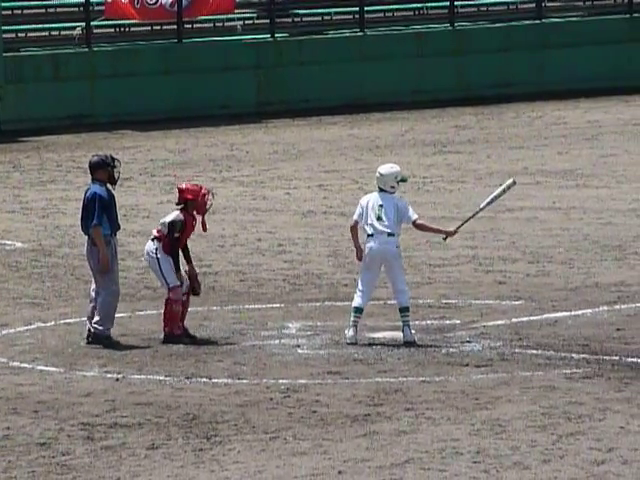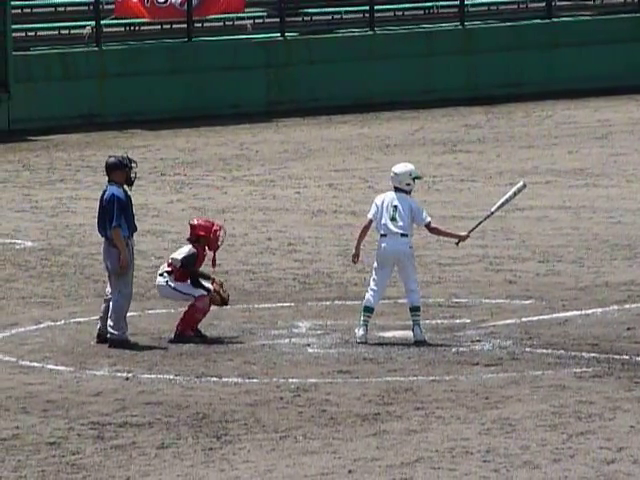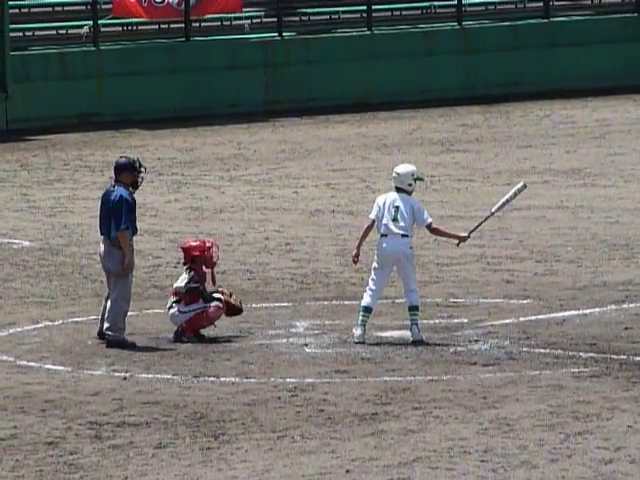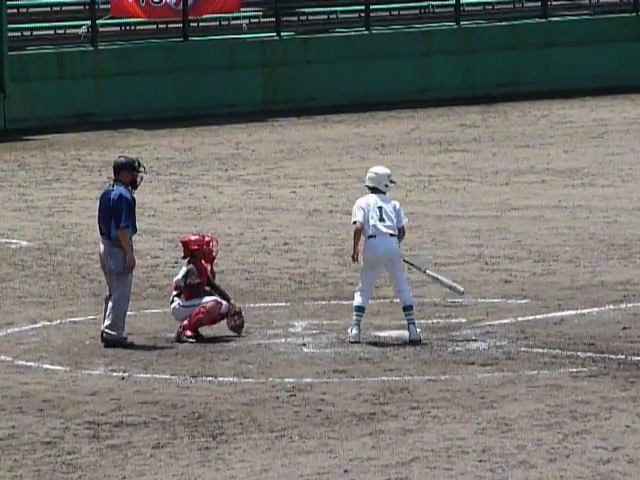
dt=0.4s
person 1, frame 1
left shoulder: (102, 190)
right shoulder: (97, 192)
right elbow: (95, 225)
right wrist: (103, 251)
left hip: (106, 244)
right hip: (101, 245)
left knee: (100, 290)
right knee: (110, 290)
left ankle: (94, 331)
right ankle: (100, 329)
person 1, frame 2
left shoulder: (113, 192)
right shoulder: (115, 194)
right elbow: (115, 227)
right wrist: (123, 252)
left hip: (116, 246)
right hip: (118, 247)
left knee: (114, 291)
right knee: (121, 293)
left ankle: (104, 331)
right ankle: (116, 335)
person 1, frame 3
left shoulder: (109, 192)
right shoulder: (123, 196)
right elbow: (121, 229)
right wrist: (128, 255)
left hip: (107, 245)
right hip: (118, 248)
left knee: (113, 292)
right knee: (120, 294)
left ankle: (105, 328)
right ankle: (114, 335)
person 1, frame 4
left shoulder: (107, 192)
right shoulder: (123, 195)
right elbow: (122, 227)
right wrist: (129, 254)
left hip: (106, 245)
right hip: (117, 248)
left knee: (113, 292)
right knee: (121, 294)
left ankle: (109, 331)
right ankle: (113, 335)
person 2, frame 1
left shoulder: (366, 200)
right shoulder: (399, 202)
left elbow: (353, 226)
right elbow: (417, 224)
left wrist: (358, 247)
right wrist: (445, 232)
left hip: (371, 246)
right hip: (391, 246)
left knee: (363, 289)
right knee: (400, 289)
left ankle: (352, 330)
right ankle: (406, 330)
person 2, frame 2
left shoulder: (380, 199)
right shoulder: (412, 203)
left elbow: (367, 225)
right elbow: (431, 228)
left wrist: (357, 247)
right wrist: (457, 236)
left hip: (384, 246)
right hip: (404, 247)
left knee: (375, 289)
right knee: (412, 289)
left ankle: (362, 330)
right ankle: (417, 330)
person 2, frame 3
left shoulder: (382, 199)
right shoulder: (413, 204)
left elbow: (370, 224)
right elbow: (432, 229)
left wrist: (358, 248)
right wrist: (458, 237)
left hip: (384, 246)
right hip: (404, 247)
left knee: (373, 288)
right knee: (411, 289)
left ankle: (360, 330)
right ankle: (415, 329)
person 2, frame 4
left shoulder: (362, 202)
right shoulder: (393, 203)
left elbow: (358, 228)
right elbow: (402, 230)
left wrist: (355, 250)
left hip: (372, 246)
right hip: (392, 245)
left knee: (363, 289)
right knee: (402, 288)
left ankle: (355, 330)
right ankle: (412, 329)
person 3, frame 1
left shoulder: (190, 217)
right shoulder: (180, 219)
left elbow: (182, 243)
right elbow: (173, 246)
left wrist: (190, 266)
right wrist: (178, 271)
left hip: (164, 252)
right hip: (157, 251)
left knee: (185, 287)
right knee: (175, 288)
left ankle: (179, 328)
right ankle: (171, 333)
person 3, frame 2
left shoulder: (199, 249)
right shoulder: (193, 252)
left elbow: (193, 272)
right elbow: (194, 280)
left wrist: (211, 279)
right wrist: (210, 291)
left hip: (174, 279)
right hip: (167, 282)
left knee: (209, 293)
right knee: (202, 296)
left ankle: (191, 328)
right ankle: (182, 332)
person 3, frame 3
left shoulder: (197, 269)
right shoulder: (194, 274)
left elbow: (202, 294)
right elbow: (206, 298)
left wrist: (219, 291)
right wrist: (221, 298)
left hip: (185, 308)
right hip: (178, 313)
left knee: (220, 300)
right knee: (217, 308)
left ankle: (192, 330)
right ankle: (183, 331)
person 3, frame 4
left shoulder: (201, 266)
right shoulder: (191, 267)
left elbow: (213, 286)
right elbow: (200, 292)
left wrist: (231, 302)
right wrist: (215, 296)
left hip: (189, 305)
right hip: (180, 307)
left knee: (225, 307)
right knee: (214, 303)
left ankle: (191, 328)
right ankle: (185, 329)
